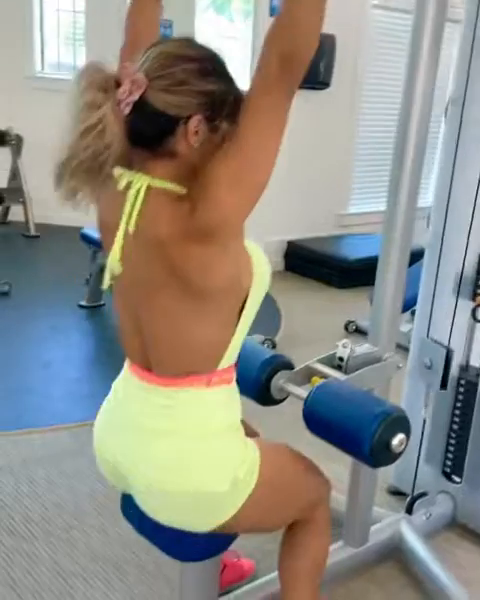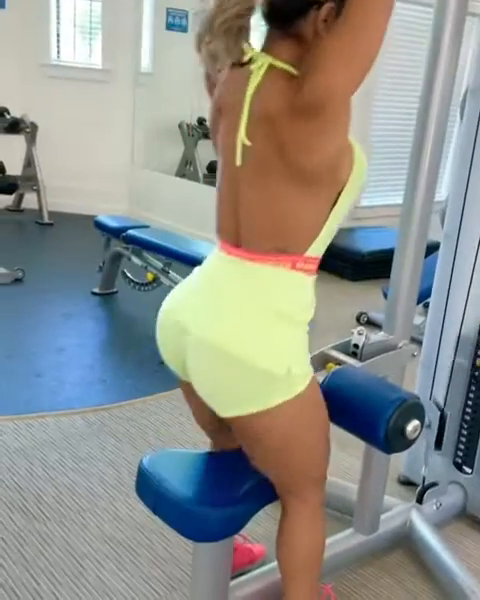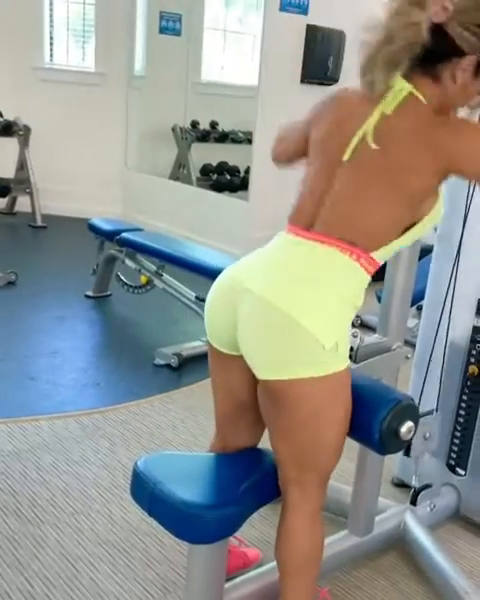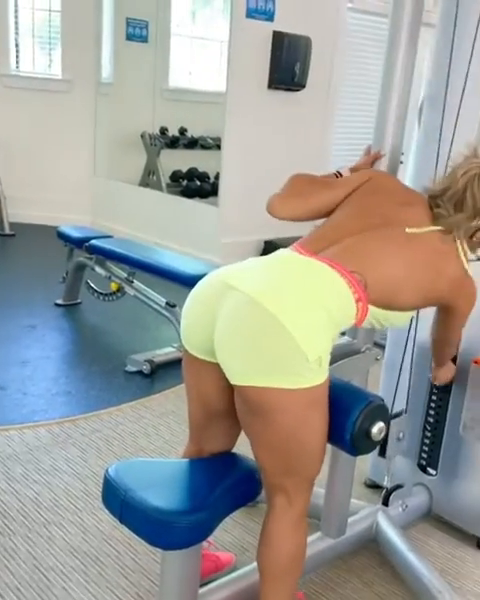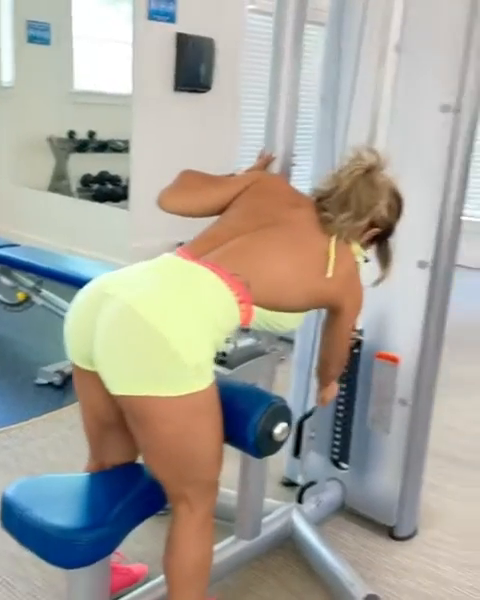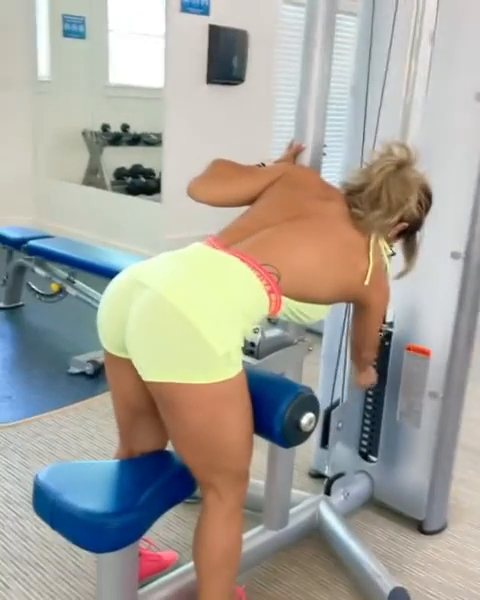
dt=0.5s
person 1, frame 1
left shoulder: (114, 190)
right shoulder: (201, 225)
left elbow: (134, 85)
right elbow: (283, 70)
left hip: (115, 434)
right hip: (180, 471)
left knee: (253, 446)
right knee: (312, 497)
person 1, frame 2
left shoulder: (230, 79)
right shoulder: (310, 104)
left hip: (189, 311)
right hip: (251, 340)
left knee: (228, 447)
right knee: (304, 493)
person 1, frame 3
left shoulder: (341, 103)
left elbow: (281, 150)
left hip: (238, 284)
right hip: (302, 316)
left knee: (231, 448)
right knee: (305, 490)
person 1, frame 4
left shoulder: (384, 186)
left elbow: (282, 204)
right wrist: (443, 366)
left hip: (215, 290)
right hip: (281, 326)
left knee: (204, 452)
right knee: (290, 496)
person 1, frame 5
left shoulder: (270, 187)
right shoulder: (344, 277)
left elbow: (172, 196)
right elbow: (331, 364)
right wrist: (327, 386)
left hip: (98, 299)
right hip: (162, 333)
left knee: (107, 467)
right knee: (195, 503)
person 1, frame 6
left shoulder: (302, 180)
right shoulder: (370, 271)
left elbow: (202, 186)
right elbow: (363, 352)
right wrist: (364, 372)
left hip: (130, 285)
right hip: (193, 320)
left knee: (137, 451)
right knee: (225, 490)
